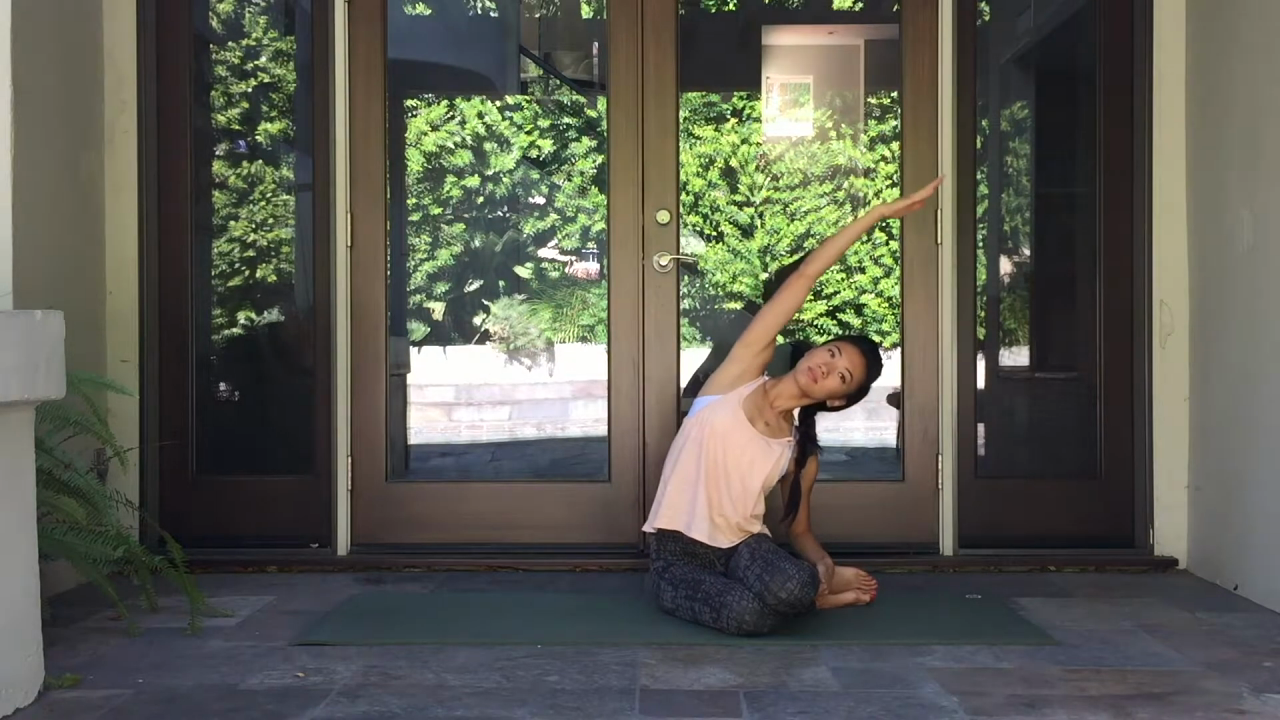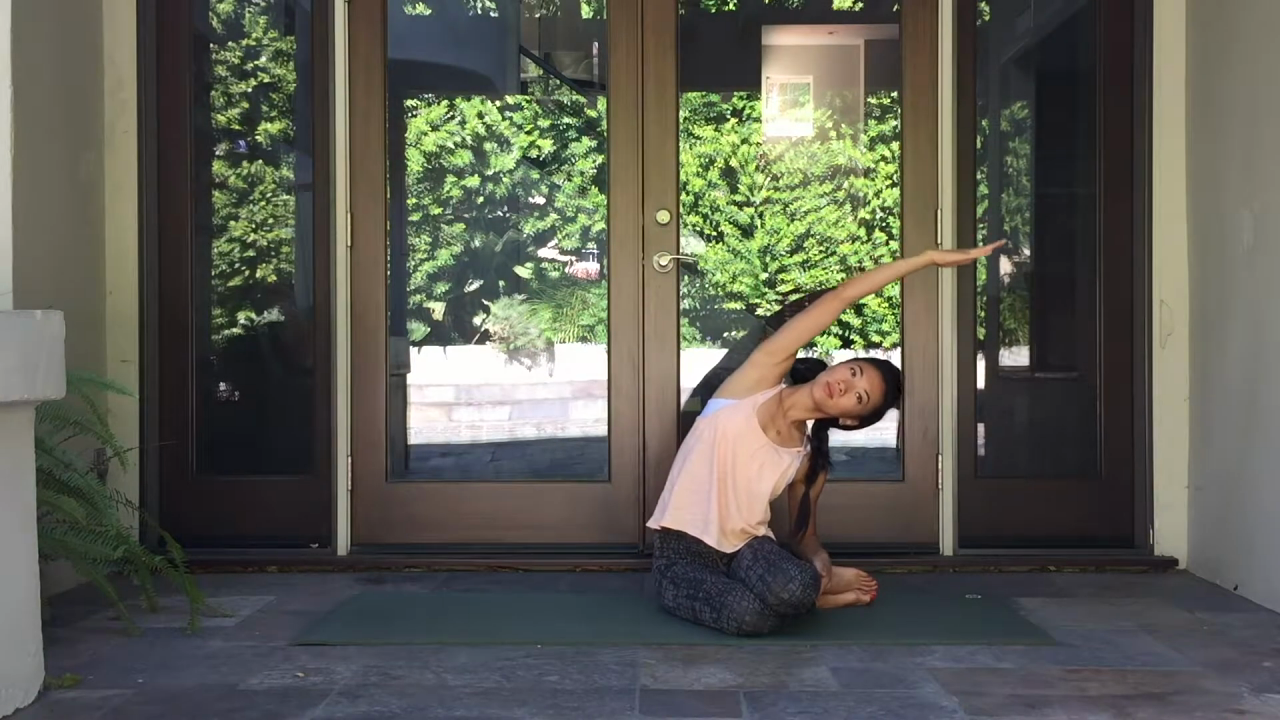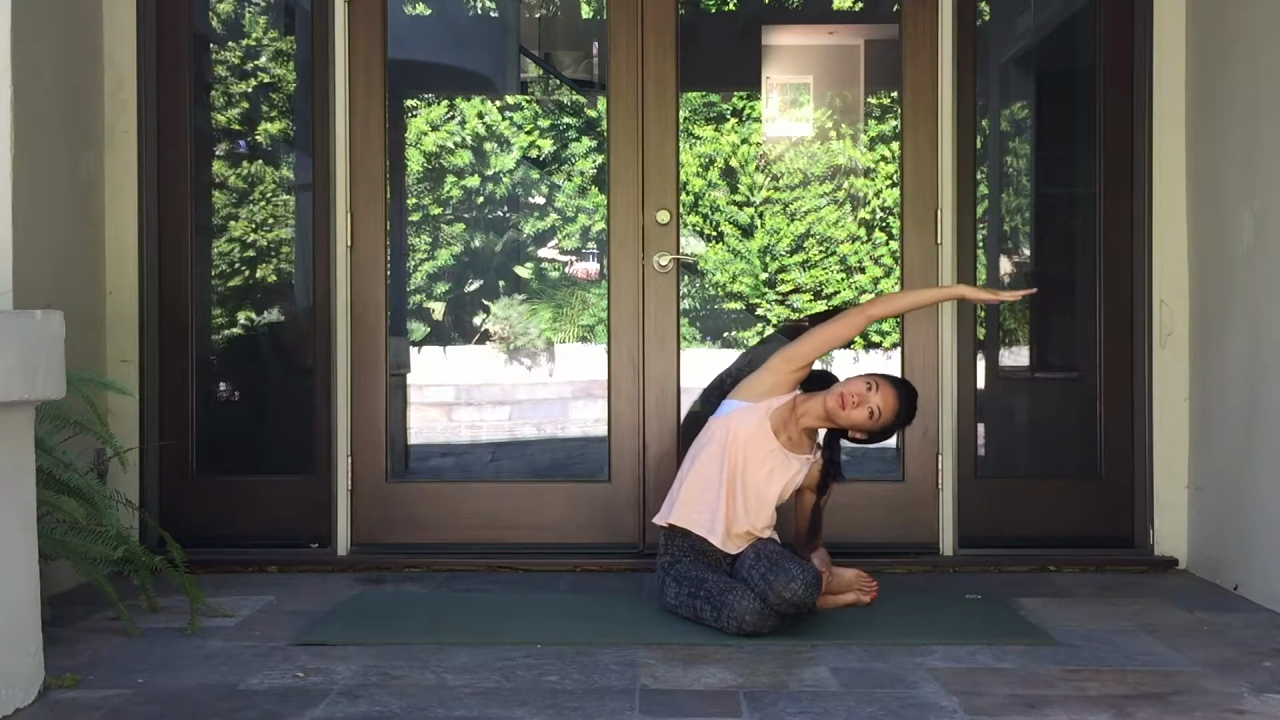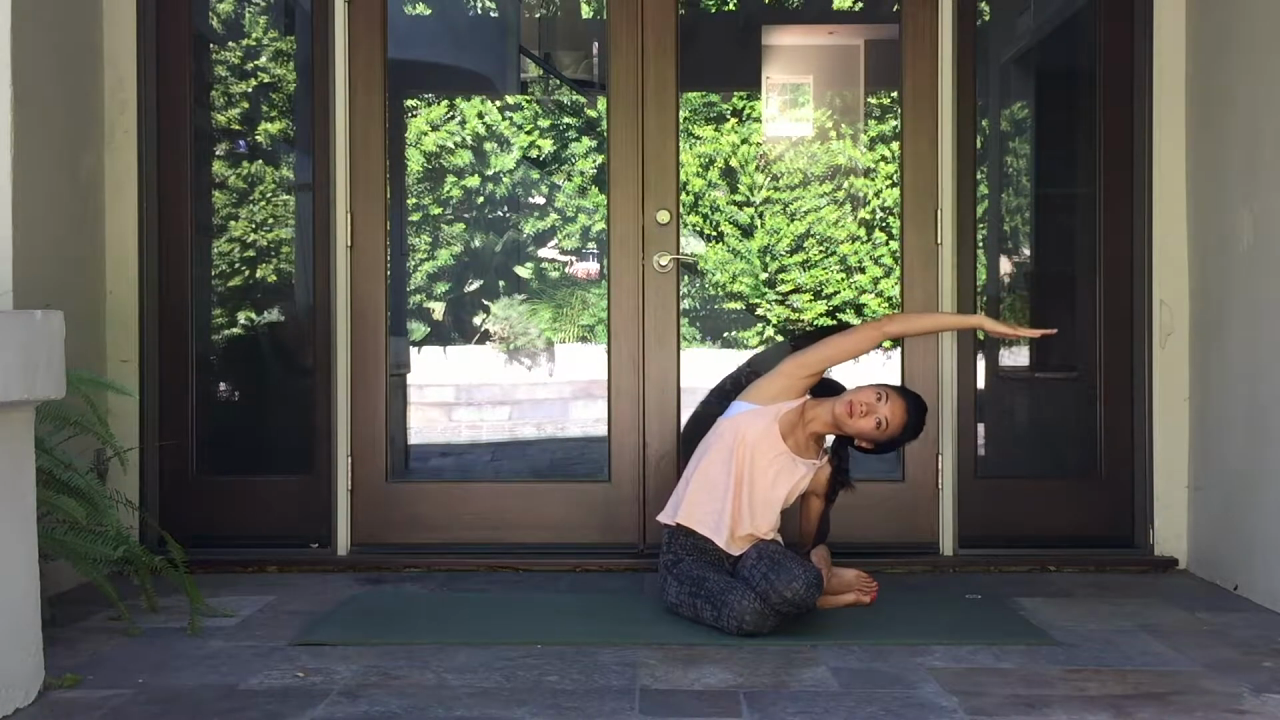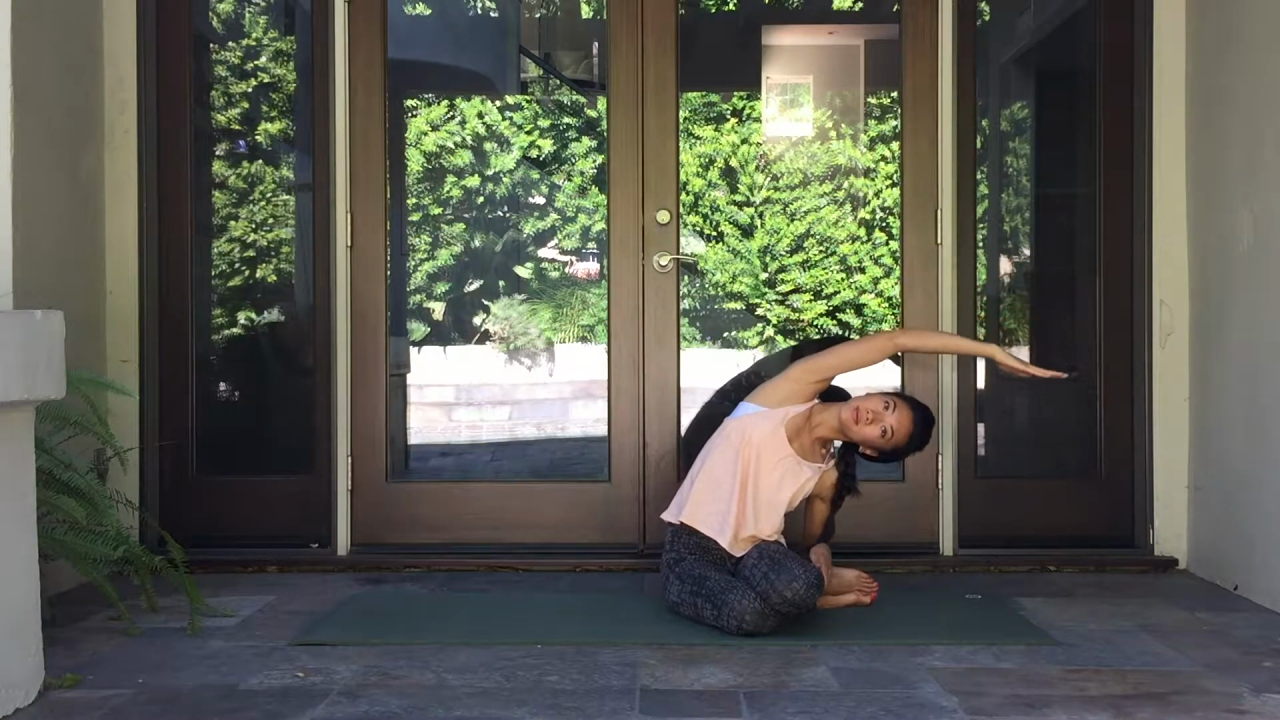
dt=0.4s
person 1, frame 1
left shoulder: (800, 455)
right shoulder: (743, 372)
left elbow: (800, 531)
right elbow: (805, 276)
left wrist: (823, 564)
right wrist: (881, 211)
left hip: (741, 545)
right hip: (677, 550)
left knee: (794, 587)
right knee: (746, 615)
left ankle: (815, 586)
right ankle: (817, 594)
person 1, frame 2
left shoulder: (808, 462)
right shoulder: (761, 377)
left elbow: (804, 535)
right elbow: (839, 298)
left wrist: (821, 563)
right wrist: (931, 257)
left hip: (745, 546)
right hip: (681, 549)
left knee: (794, 588)
right knee: (748, 615)
left ankle: (814, 586)
right ankle: (818, 592)
person 1, frame 3
left shoulder: (816, 468)
right shoulder: (776, 382)
left elbow: (808, 538)
right elbow: (865, 313)
left wrist: (819, 563)
right wrist: (960, 291)
left hip: (749, 548)
right hip: (686, 547)
left knee: (797, 587)
right knee: (749, 615)
right ankle: (819, 590)
person 1, frame 4
right shoulder: (787, 385)
left elbow: (810, 538)
right elbow: (881, 329)
left wrist: (818, 557)
right wrist: (979, 322)
left hip: (751, 550)
right hip: (689, 548)
left knee: (799, 586)
right knee: (749, 616)
right ankle: (820, 590)
person 1, frame 5
right shoulder: (796, 388)
left elbow: (814, 537)
right elbow: (894, 341)
left wrist: (819, 553)
right wrist: (993, 351)
left hip: (753, 551)
right hip: (692, 548)
left knee: (797, 585)
right knee: (749, 616)
right ankle: (822, 591)
